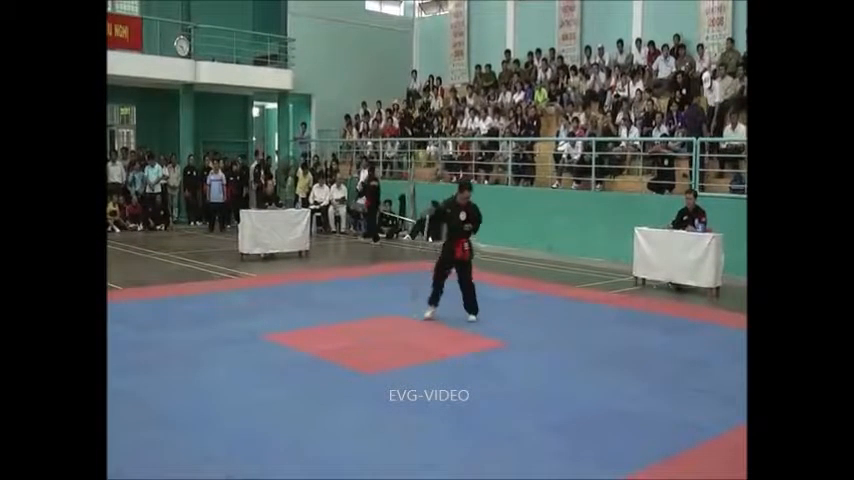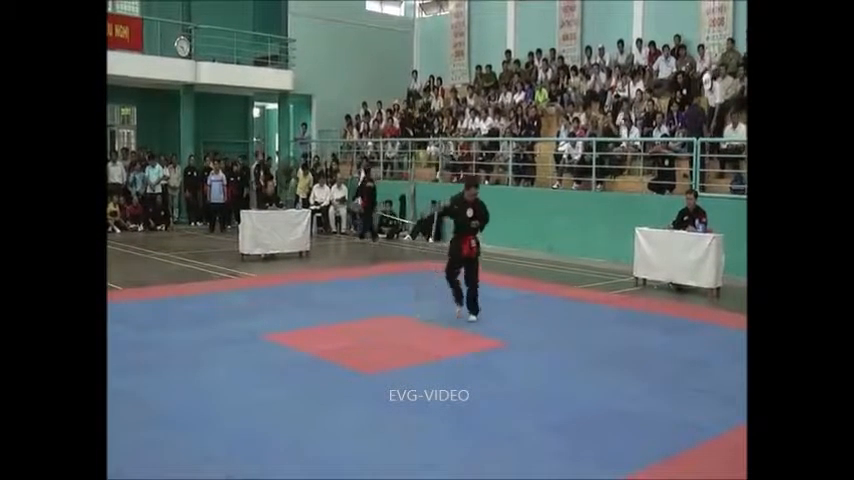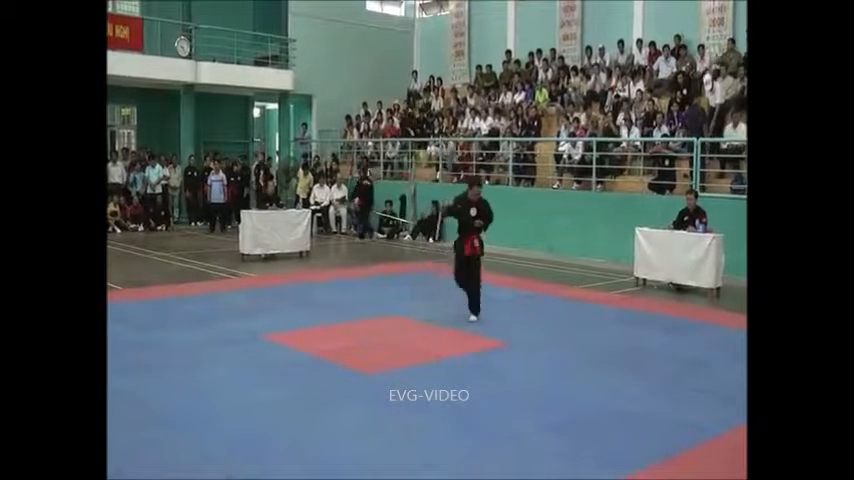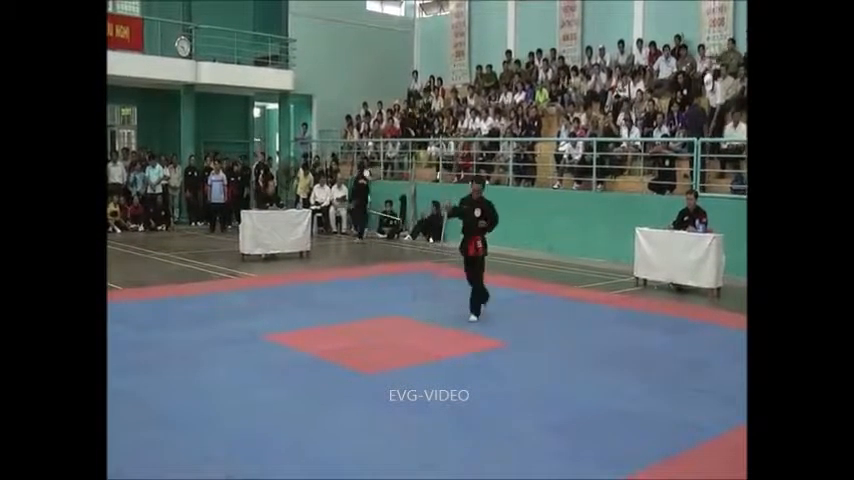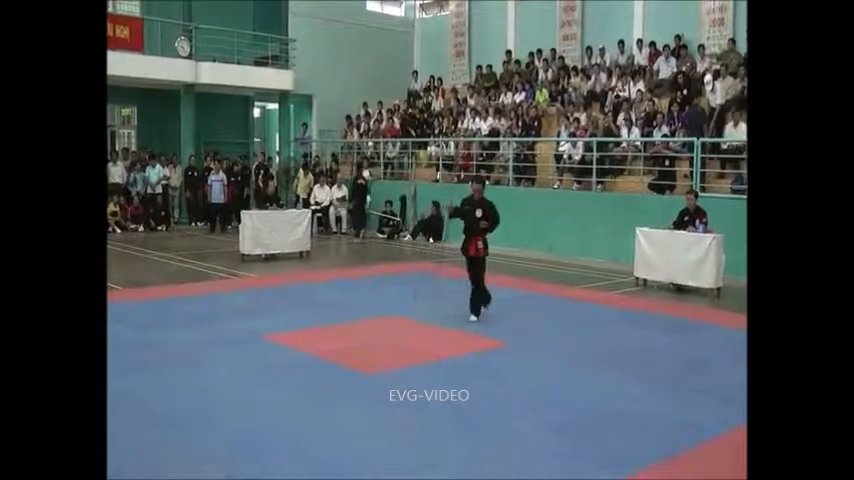
dt=0.1s
person 1, frame 1
left shoulder: (472, 208)
right shoulder: (447, 204)
left elbow: (477, 222)
right elbow: (440, 216)
left wrist: (472, 228)
right wrist: (433, 213)
left hip: (464, 247)
right hip: (449, 245)
left knee: (466, 281)
right knee: (438, 275)
left ankle: (472, 311)
right ankle: (432, 306)
person 1, frame 2
left shoulder: (479, 204)
right shoulder: (455, 200)
left elbow: (485, 219)
right elbow: (449, 212)
left wrist: (479, 224)
right wrist: (441, 211)
left hip: (471, 243)
right hip: (457, 241)
left knee: (471, 279)
right knee: (450, 273)
left ankle: (473, 311)
right ankle: (458, 302)
person 1, frame 3
left shoulder: (483, 203)
right shoulder: (459, 200)
left elbow: (489, 218)
right elbow: (453, 212)
left wrist: (483, 224)
right wrist: (445, 210)
left hip: (474, 242)
right hip: (461, 241)
left knee: (474, 279)
right knee: (459, 275)
left ankle: (474, 311)
right ankle: (472, 299)
person 1, frame 4
left shoulder: (487, 204)
right shoulder: (464, 201)
left elbow: (494, 220)
right elbow: (459, 213)
left wrist: (487, 225)
right wrist: (450, 211)
left hip: (478, 243)
right hip: (466, 241)
left knee: (477, 277)
right knee: (470, 276)
left ankle: (475, 312)
right ankle: (483, 297)
person 1, frame 5
left shoulder: (488, 205)
right shoulder: (466, 202)
left elbow: (495, 220)
left wrist: (488, 226)
right wrist: (452, 211)
left hip: (479, 244)
right hip: (468, 242)
left knee: (478, 278)
right knee: (474, 277)
left ankle: (475, 312)
right ankle: (485, 299)
